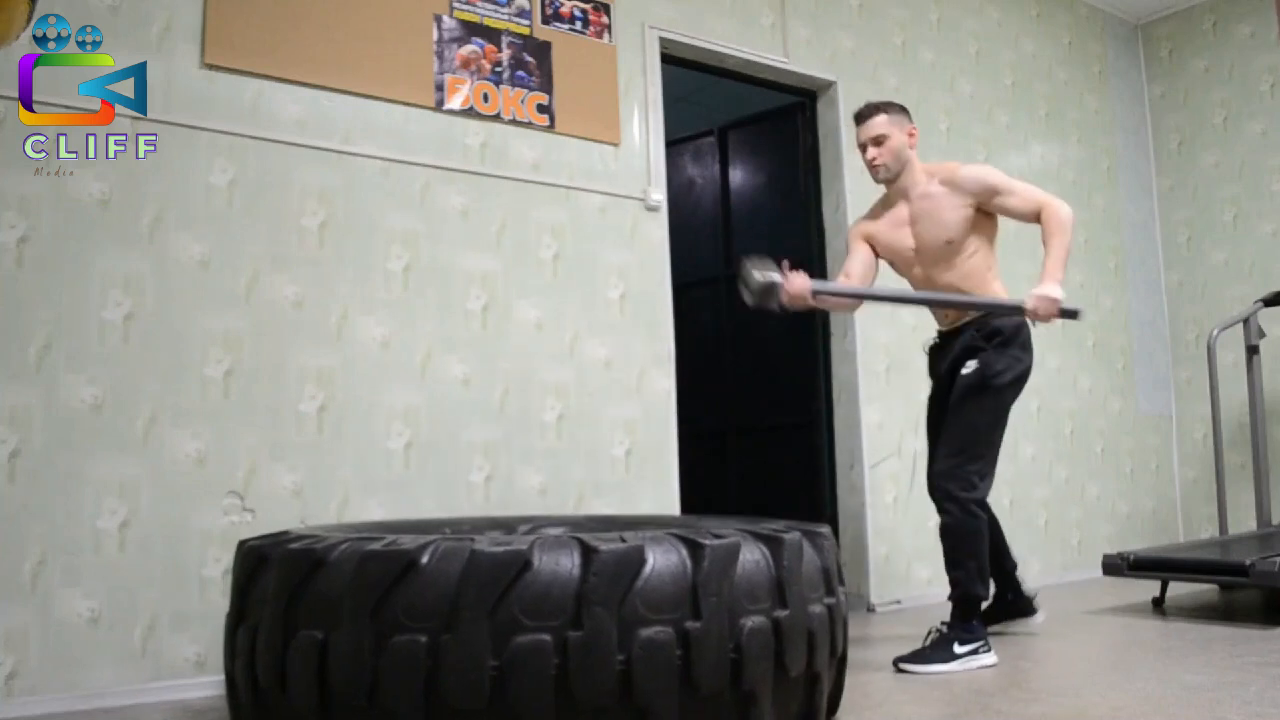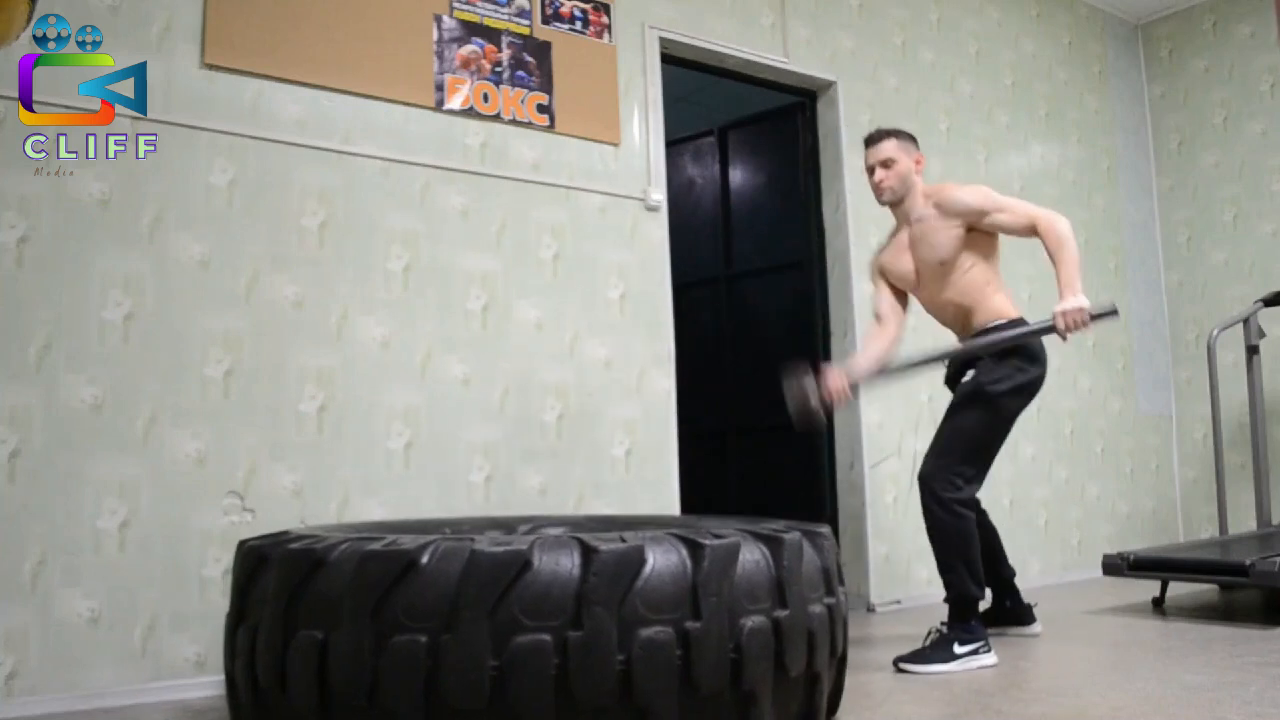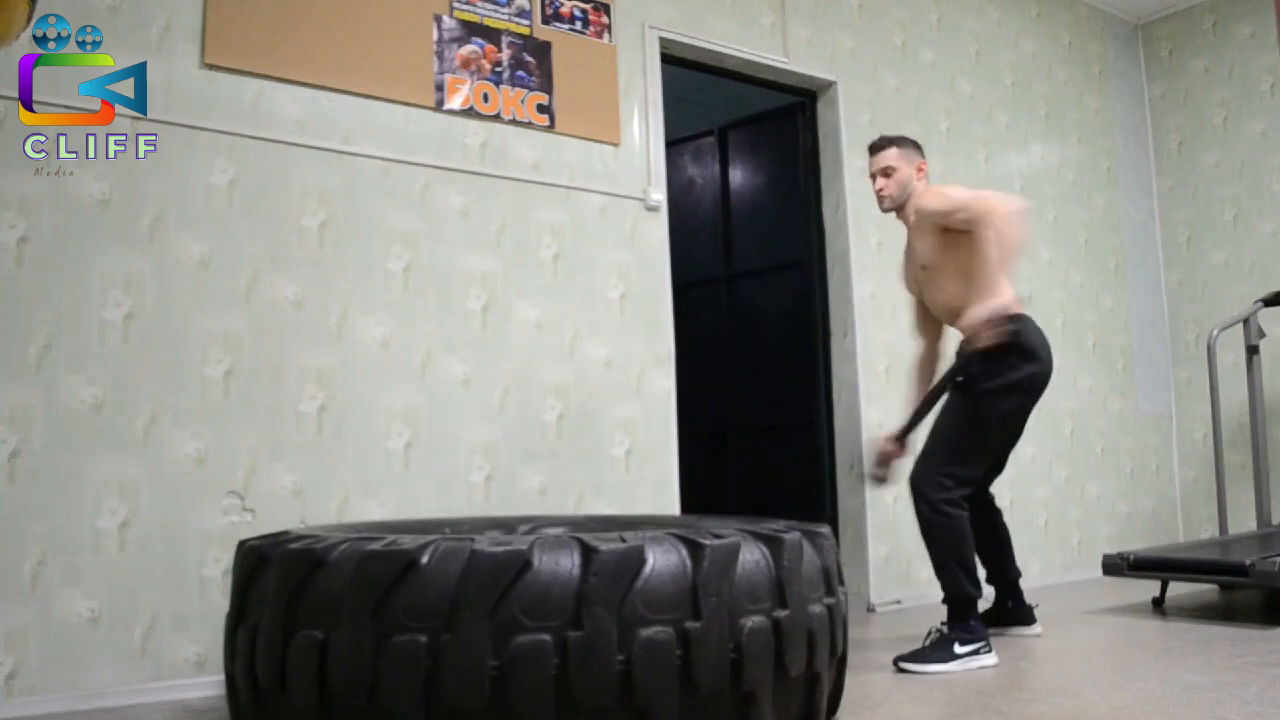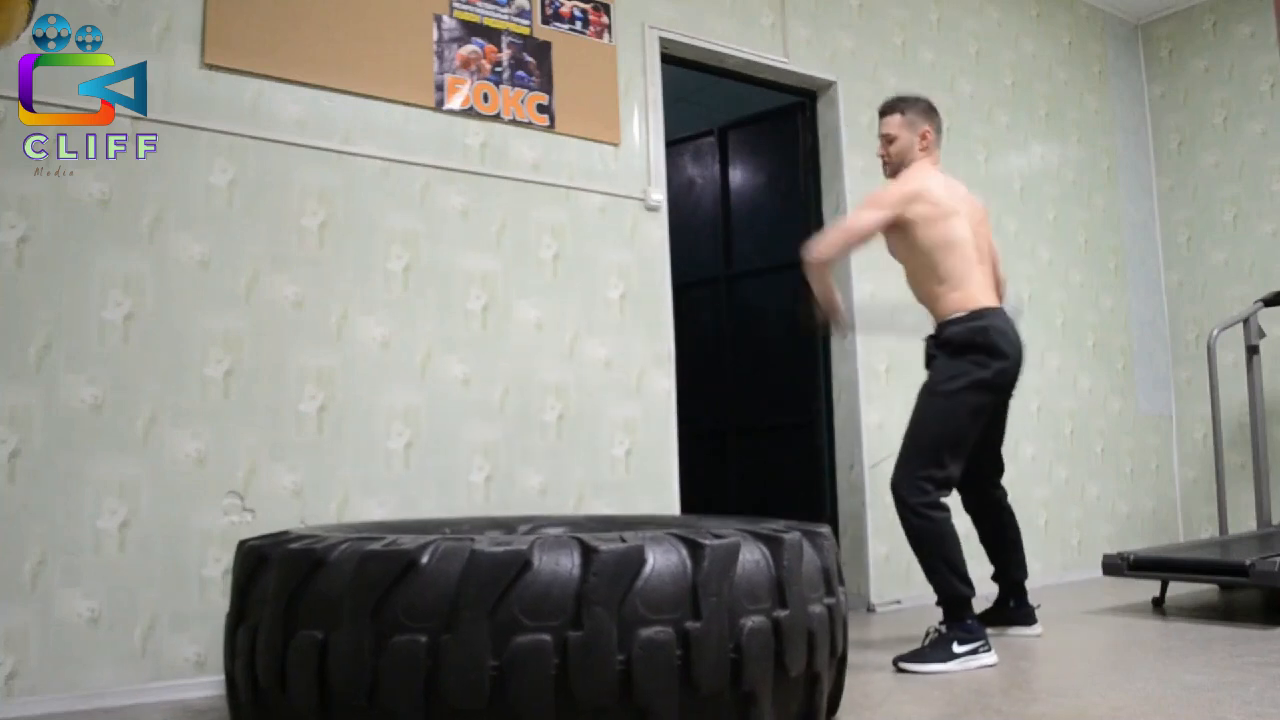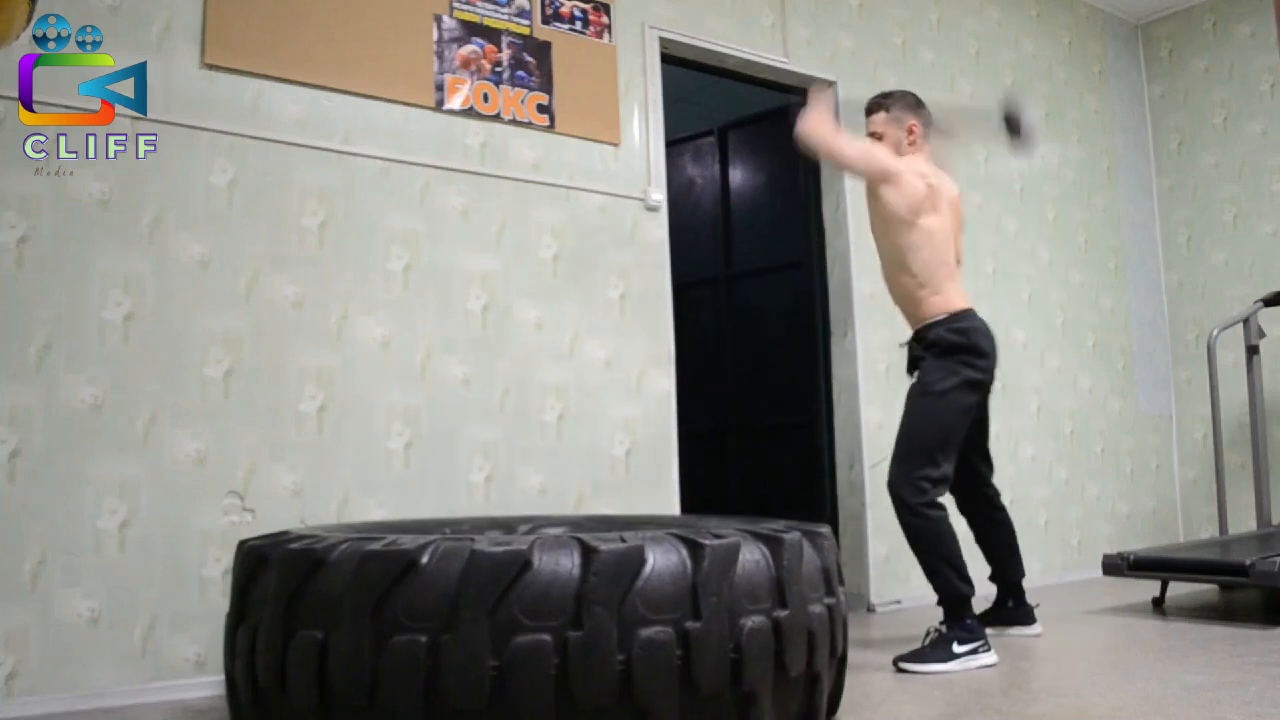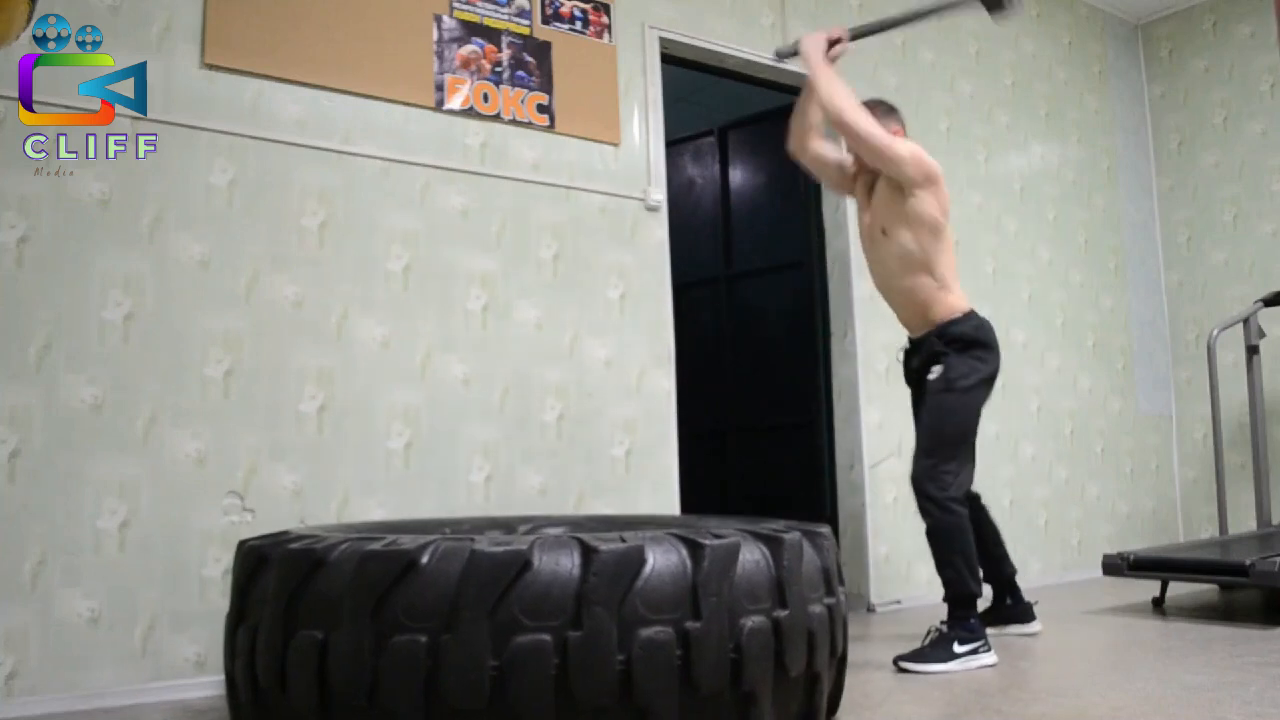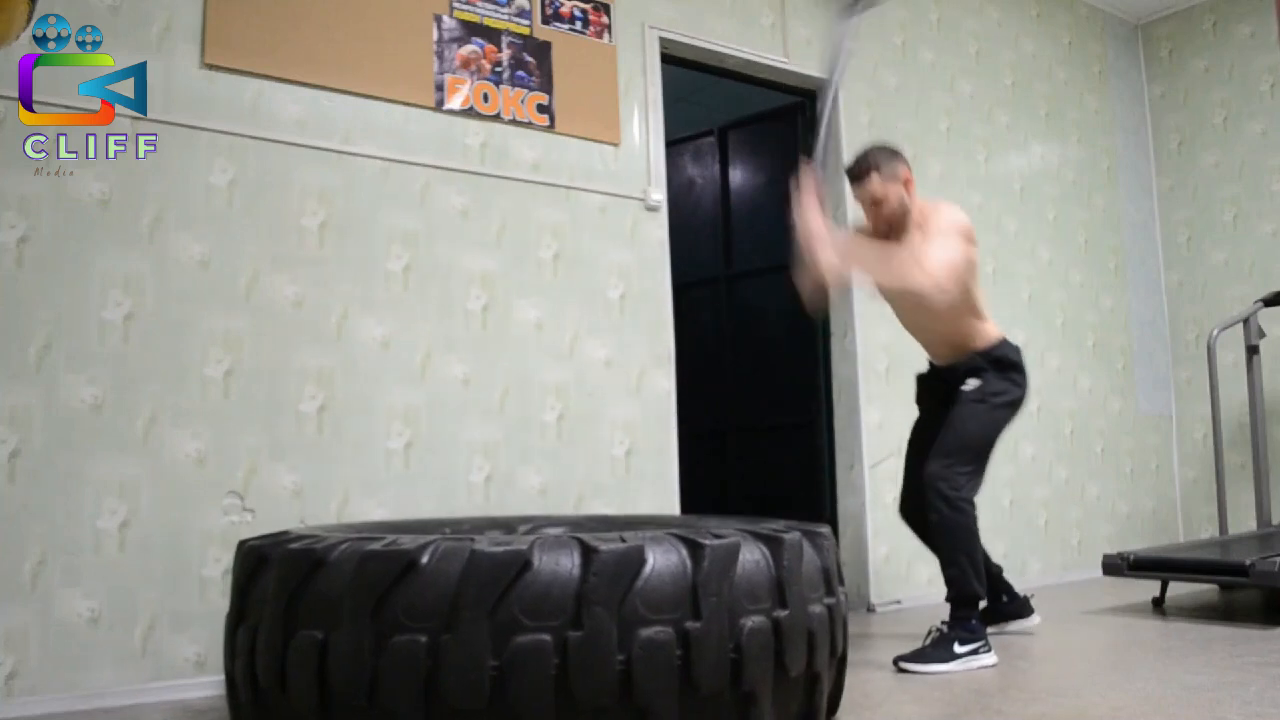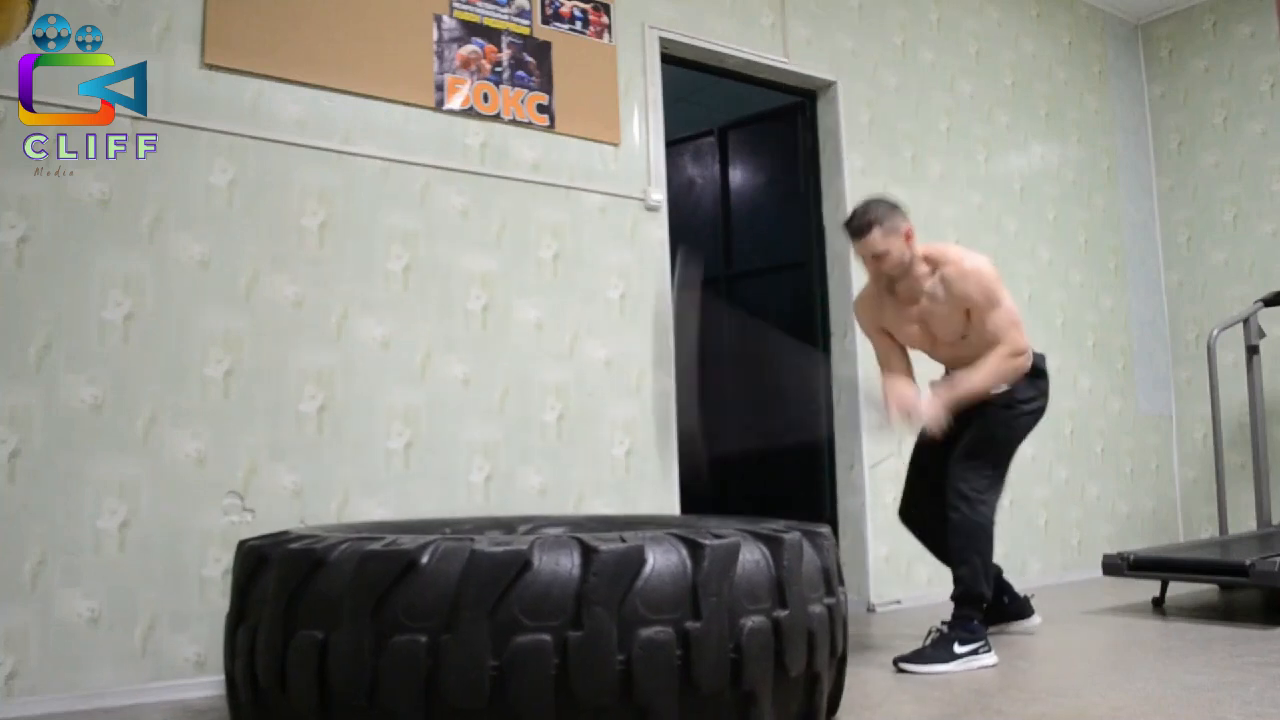
dt=0.2s
person 1, frame 1
left shoulder: (962, 181)
right shoulder: (869, 228)
left elbow: (1056, 210)
right elbow: (849, 291)
left wrist: (1050, 282)
right wrist: (809, 294)
left hip: (996, 341)
right hip: (949, 349)
left knee: (956, 482)
right knee: (951, 484)
left ankle: (966, 633)
right ankle: (1010, 594)
person 1, frame 2
left shoulder: (956, 203)
right shoulder: (887, 259)
left elbow: (1051, 222)
right elbow: (886, 332)
left wrist: (1071, 292)
right wrist: (848, 374)
left hip: (1010, 354)
right hip: (979, 363)
left knee: (940, 482)
right knee: (952, 487)
left ankle: (968, 634)
right ankle: (1010, 606)
person 1, frame 3
left shoulder: (937, 204)
right shoulder: (910, 260)
left elbow: (1005, 208)
right elbow: (928, 343)
left wrist: (990, 295)
right wrist: (900, 430)
left hip: (1008, 351)
right hip: (1000, 358)
left knee: (934, 484)
right knee: (966, 487)
left ankle: (967, 633)
right ankle: (1012, 604)
person 1, frame 4
left shoulder: (907, 190)
right shoulder: (963, 198)
left elbow: (819, 252)
left wrist: (829, 299)
left hip: (969, 345)
right hip: (995, 339)
left knee: (915, 485)
right knee: (979, 479)
left ankle: (964, 632)
right ankle: (1014, 603)
person 1, frame 5
left shoulder: (895, 173)
right shoulder: (938, 184)
left elbow: (810, 132)
left wrist: (820, 106)
right wrist: (938, 143)
left hip: (949, 345)
right hip: (963, 342)
left knee: (912, 484)
right knee: (971, 481)
left ankle: (965, 632)
right ankle: (1014, 603)
person 1, frame 6
left shoulder: (913, 170)
right shoulder: (866, 184)
left elbow: (847, 115)
right elbow: (801, 144)
left wrist: (815, 58)
right wrist: (818, 74)
left hip: (959, 346)
right hip: (932, 352)
left knee: (937, 485)
right knee: (951, 487)
left ankle: (967, 633)
right ankle: (1010, 604)
person 1, frame 7
left shoulder: (944, 222)
right shoulder: (867, 240)
left elbow: (934, 285)
right elbow: (813, 292)
left wrist: (845, 258)
right wrist: (813, 227)
left hip: (991, 371)
right hip: (942, 378)
left knee: (946, 483)
right knee: (916, 504)
left ankle: (968, 633)
right ankle: (1007, 602)
person 1, frame 8
left shoulder: (966, 272)
right shoulder: (871, 304)
left elbow: (1014, 348)
right elbow: (895, 380)
left wrist: (944, 398)
right wrist: (905, 400)
left hip: (1016, 382)
right hip: (959, 393)
left knee: (968, 484)
right knee: (920, 508)
left ankle: (968, 633)
right ankle: (1006, 602)
